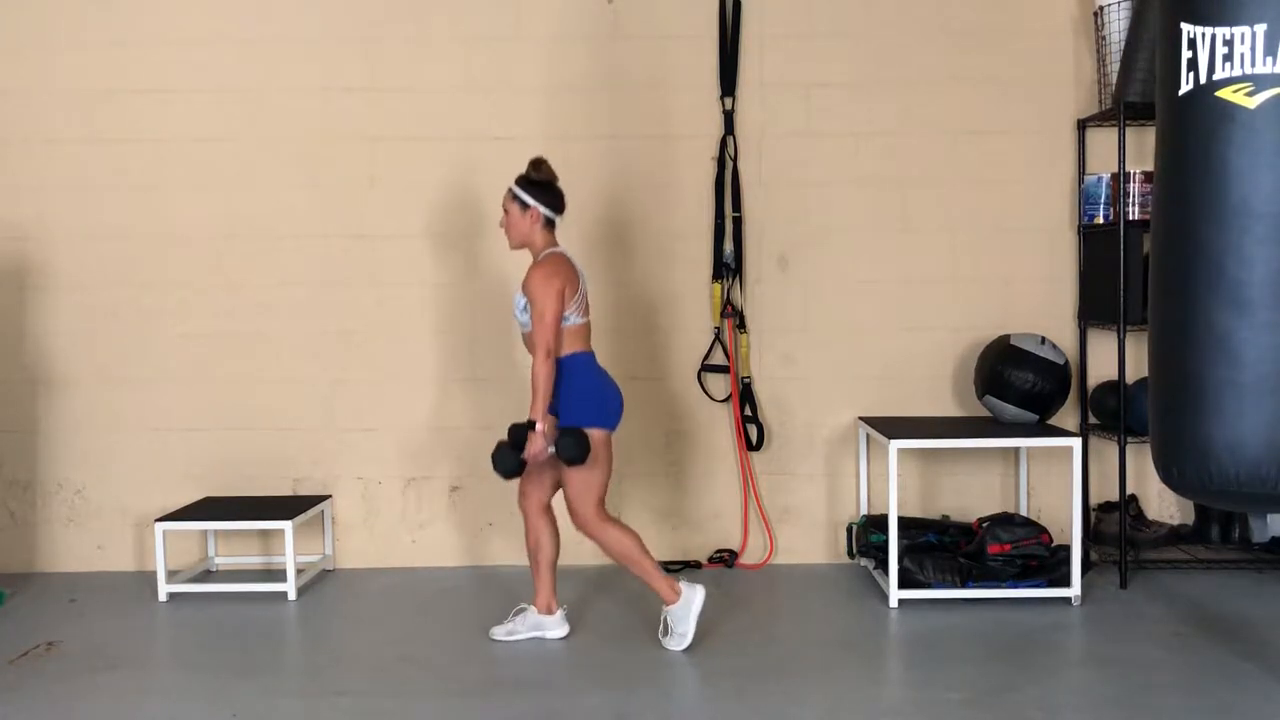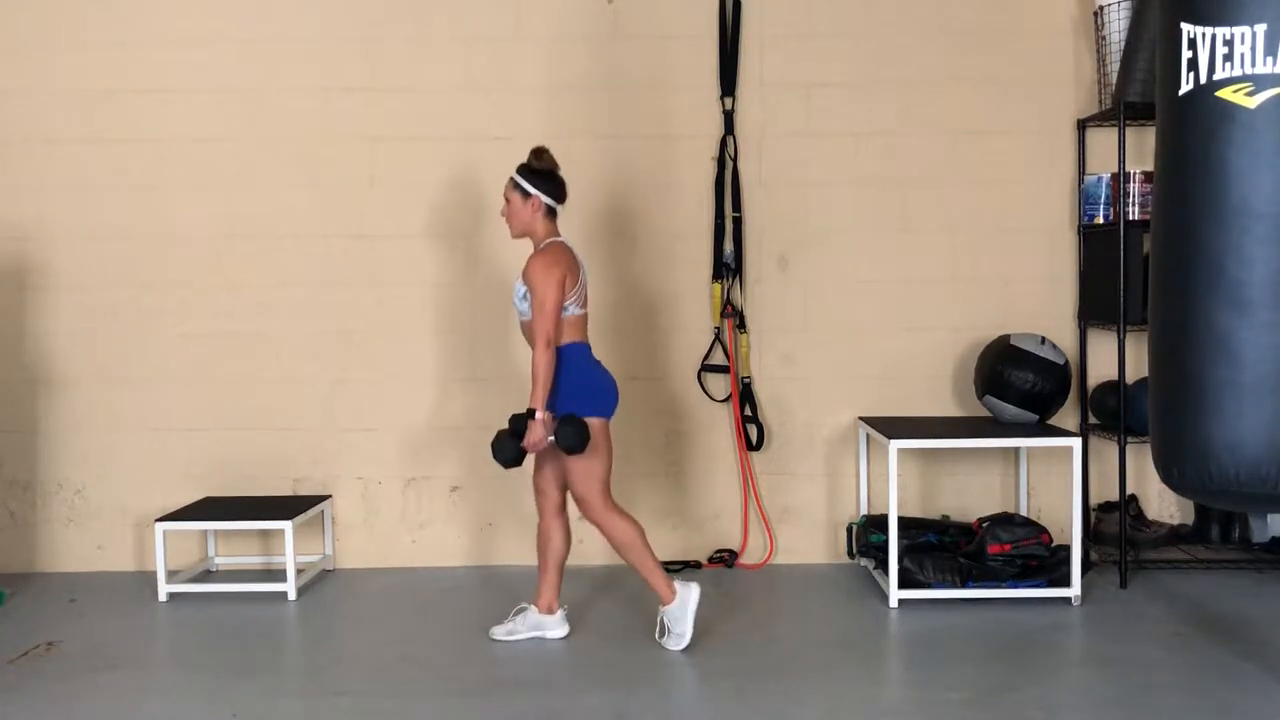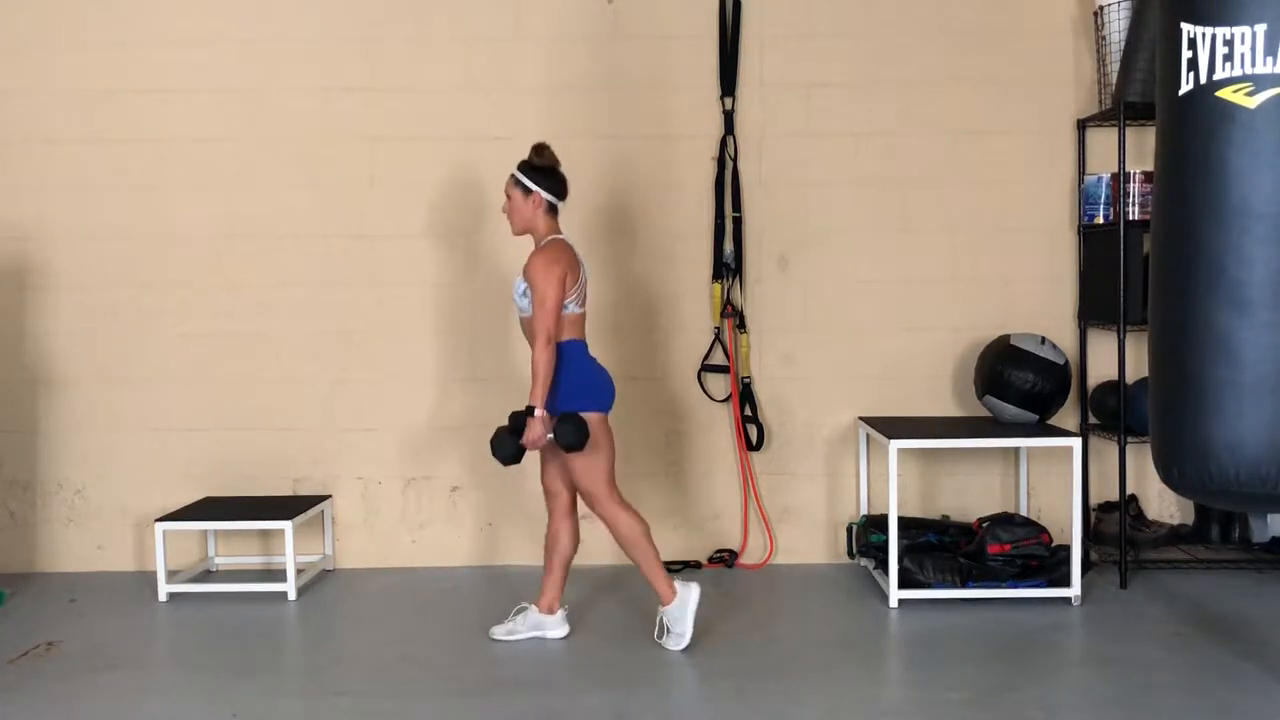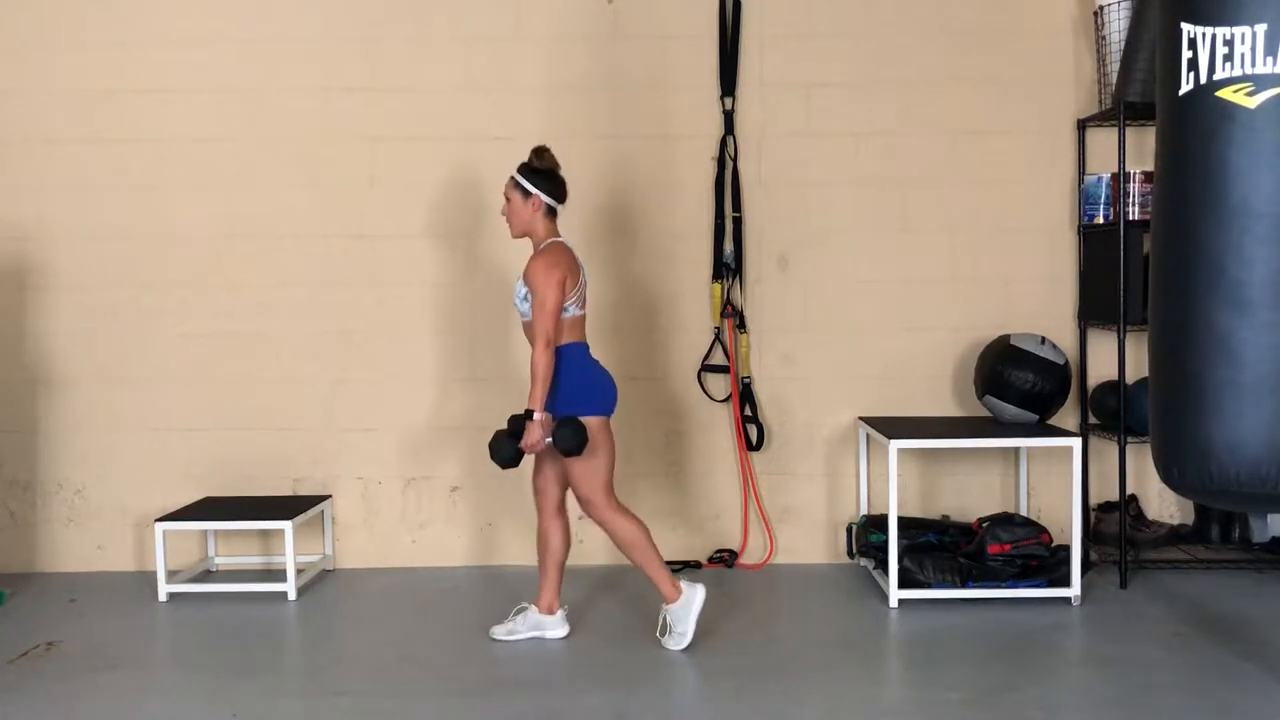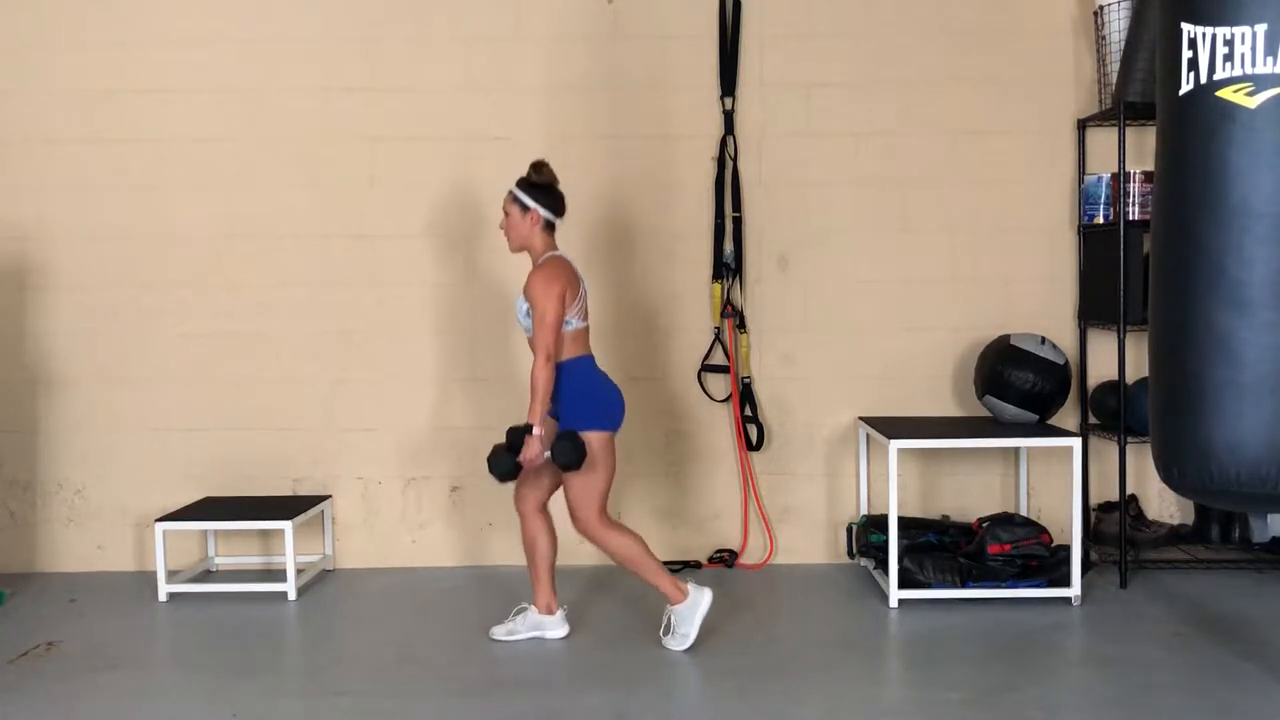
dt=0.1s
person 1, frame 1
left shoulder: (544, 270)
right shoulder: (558, 265)
left elbow: (544, 353)
left wrist: (537, 426)
right wrist: (545, 420)
left hip: (581, 396)
right hip: (575, 394)
left knee: (589, 517)
right knee: (532, 498)
left ankle: (677, 595)
right ankle: (546, 613)
person 1, frame 2
left shoulder: (545, 260)
right shoulder: (556, 254)
left elbow: (546, 342)
left wrist: (537, 413)
right wrist: (545, 409)
left hip: (576, 386)
right hip: (571, 384)
left knee: (596, 504)
right knee: (549, 501)
left ankle: (673, 597)
right ankle: (546, 613)
person 1, frame 3
left shoulder: (546, 257)
right shoulder: (557, 252)
left elbow: (546, 339)
left wrist: (536, 410)
right wrist: (545, 406)
left hip: (574, 384)
right hip: (570, 382)
left knee: (603, 499)
right knee: (559, 502)
left ankle: (673, 596)
right ankle: (547, 612)
person 1, frame 4
left shoulder: (545, 260)
right shoulder: (556, 254)
left elbow: (544, 342)
left wrist: (535, 414)
right wrist: (543, 410)
left hip: (577, 387)
right hip: (570, 386)
left knee: (599, 504)
right knee: (547, 497)
left ankle: (678, 595)
right ankle: (547, 612)
person 1, frame 5
left shoulder: (545, 274)
right shoulder: (557, 268)
left elbow: (545, 357)
left wrist: (534, 429)
right wrist: (543, 423)
left hip: (582, 399)
right hip: (575, 398)
left knee: (591, 520)
right knee: (528, 499)
left ankle: (682, 597)
right ankle: (546, 612)
